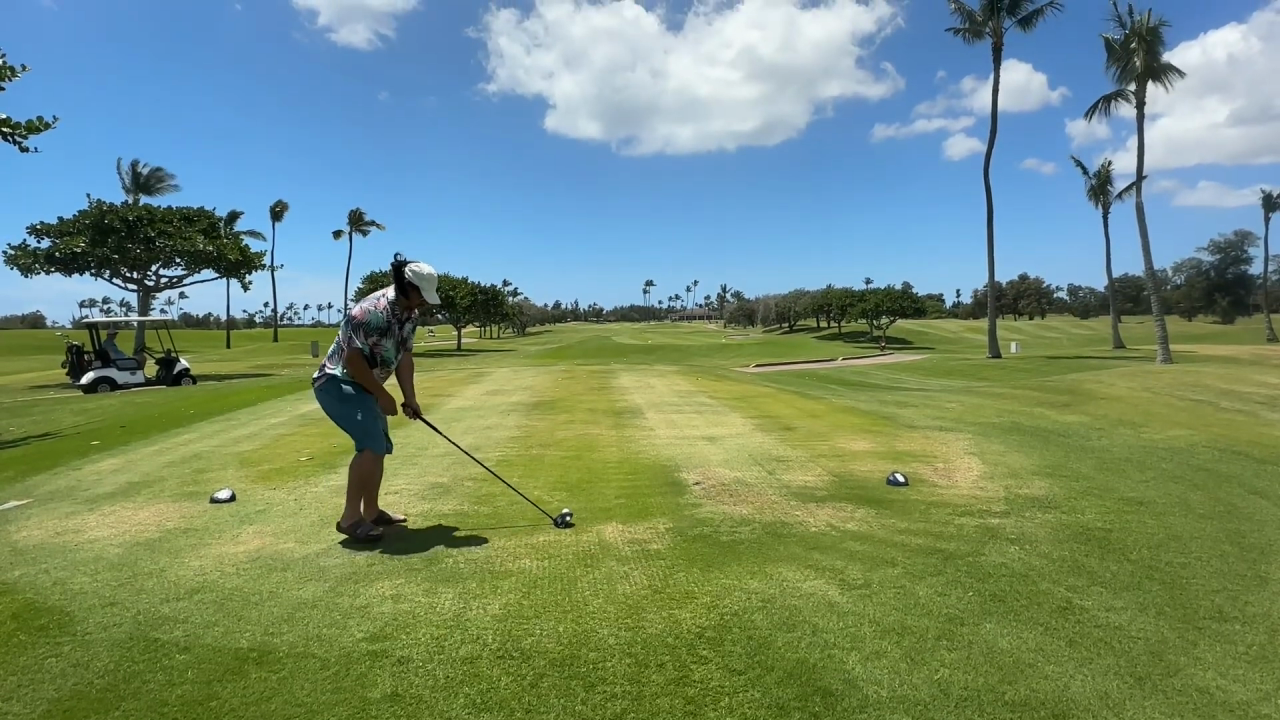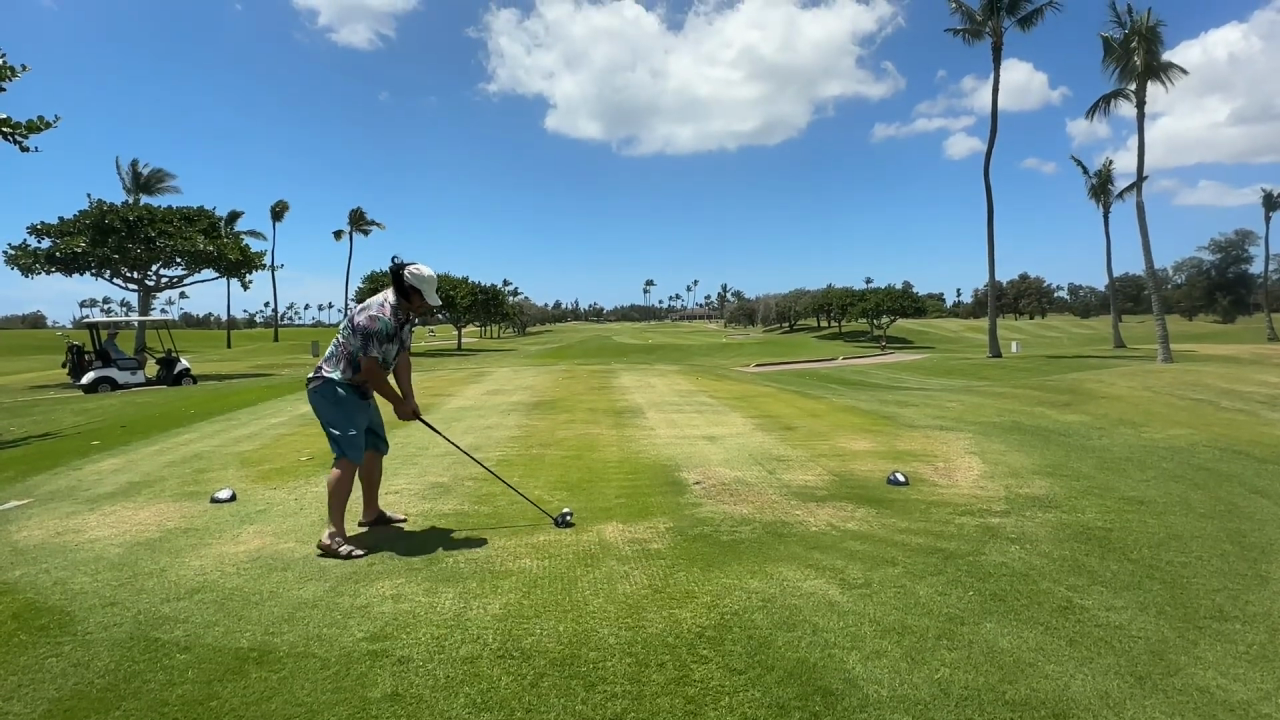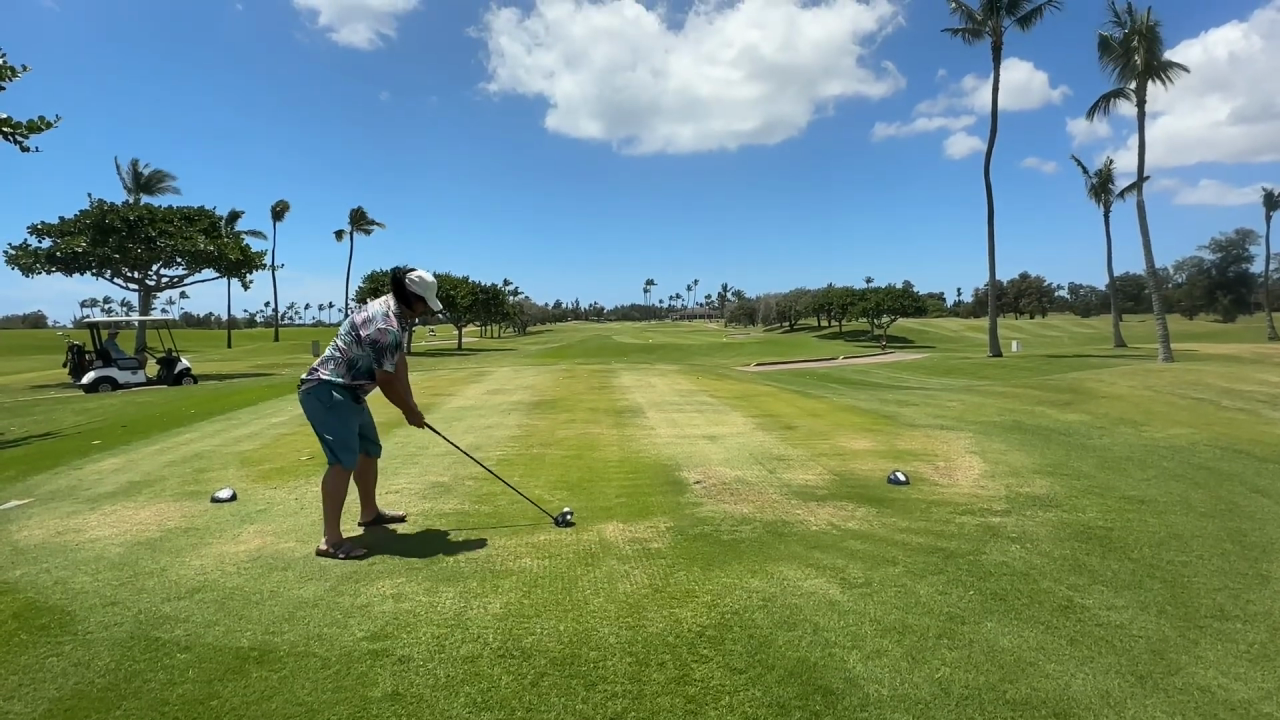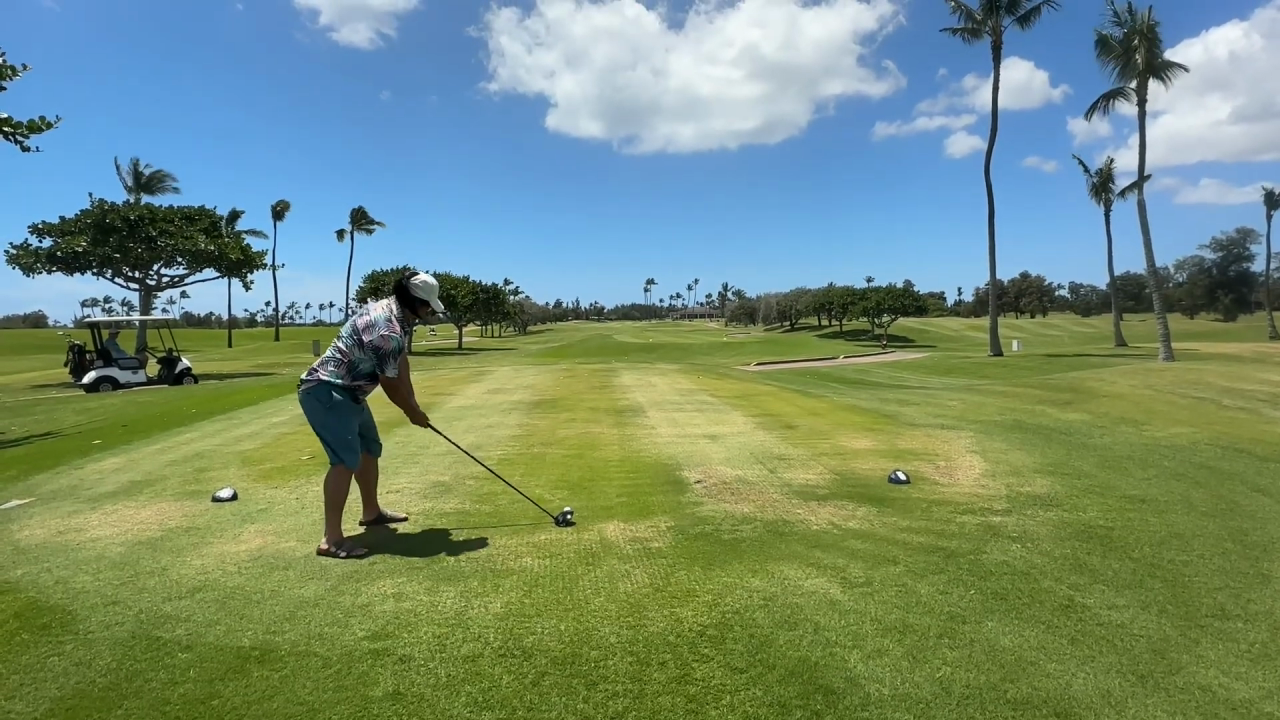
dt=0.2s
person 1, frame 1
left shoulder: (409, 314)
right shoulder: (372, 311)
left elbow: (404, 356)
right elbow: (353, 358)
left wrist: (410, 398)
right wrist: (383, 396)
left hip: (363, 386)
right hip: (338, 383)
left knee: (378, 446)
right knee: (372, 444)
left ankle: (371, 511)
right ankle: (351, 516)
person 1, frame 2
left shoulder: (405, 314)
right shoulder: (378, 316)
left elbow: (401, 358)
right elbow: (371, 368)
left wrist: (409, 400)
right wrist: (398, 402)
left hip: (356, 389)
right hip: (333, 387)
left knee: (375, 447)
right knee: (349, 455)
left ankle: (371, 511)
right ankle: (333, 534)
person 1, frame 3
left shoulder: (398, 316)
right shoulder: (384, 325)
left elbow: (399, 363)
right elbow: (386, 380)
left wrist: (411, 404)
right wrist: (410, 412)
left hip: (347, 391)
right hip: (326, 390)
left knee: (369, 449)
right knee: (343, 459)
left ankle: (369, 512)
right ankle: (330, 539)
person 1, frame 4
left shoulder: (396, 314)
right shoulder: (387, 330)
left elbow: (401, 364)
right elbow: (390, 383)
left wrist: (413, 404)
right wrist: (413, 413)
left hip: (346, 391)
right hip: (326, 391)
left knee: (370, 448)
right knee: (346, 459)
left ankle: (371, 512)
right ankle: (331, 538)
